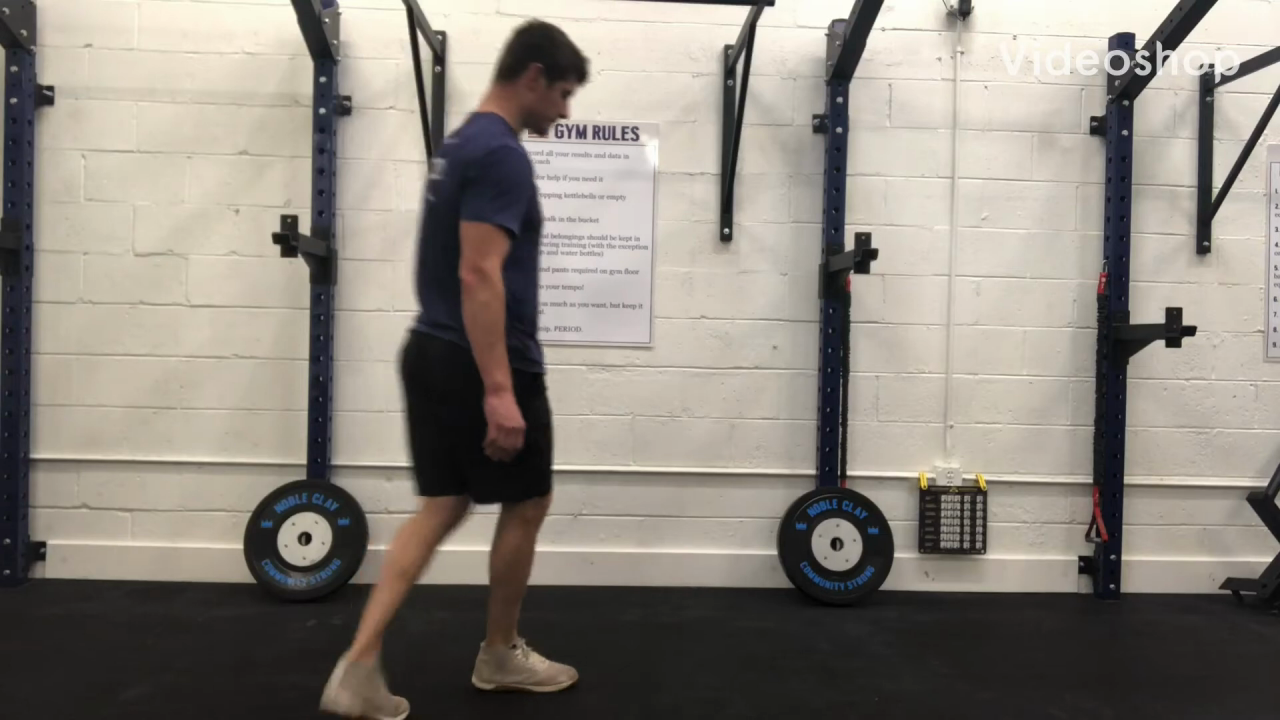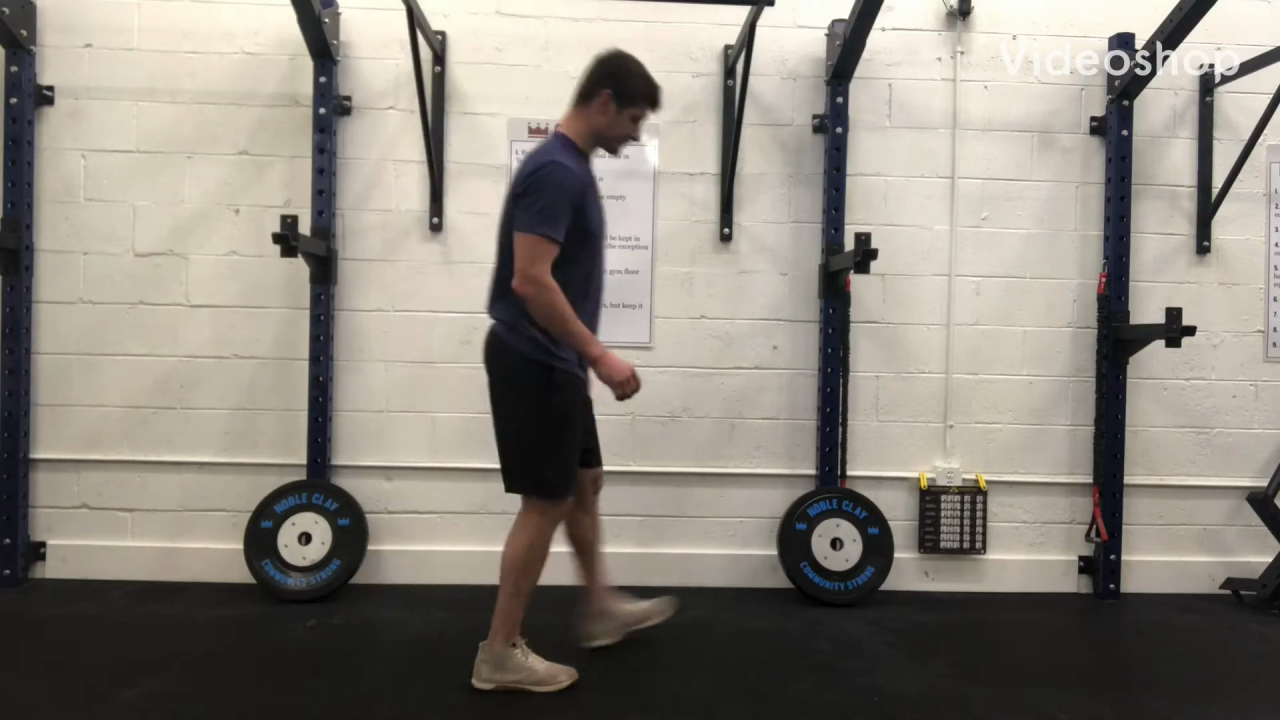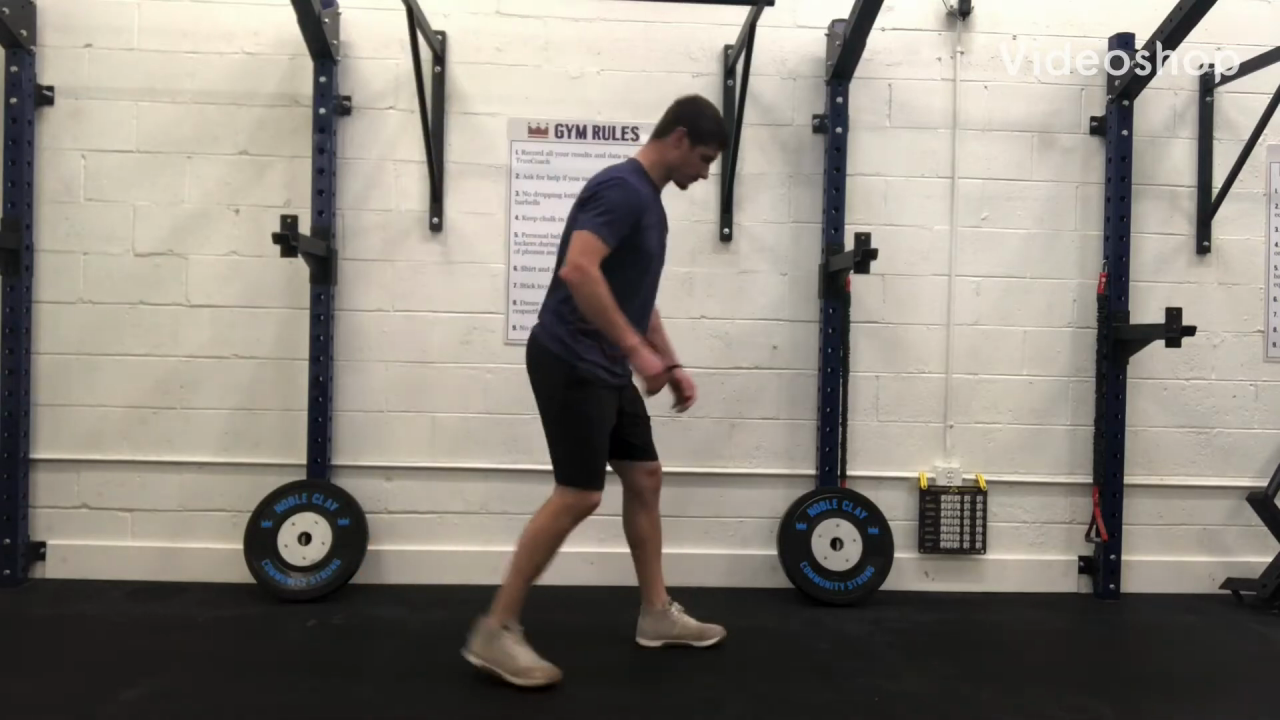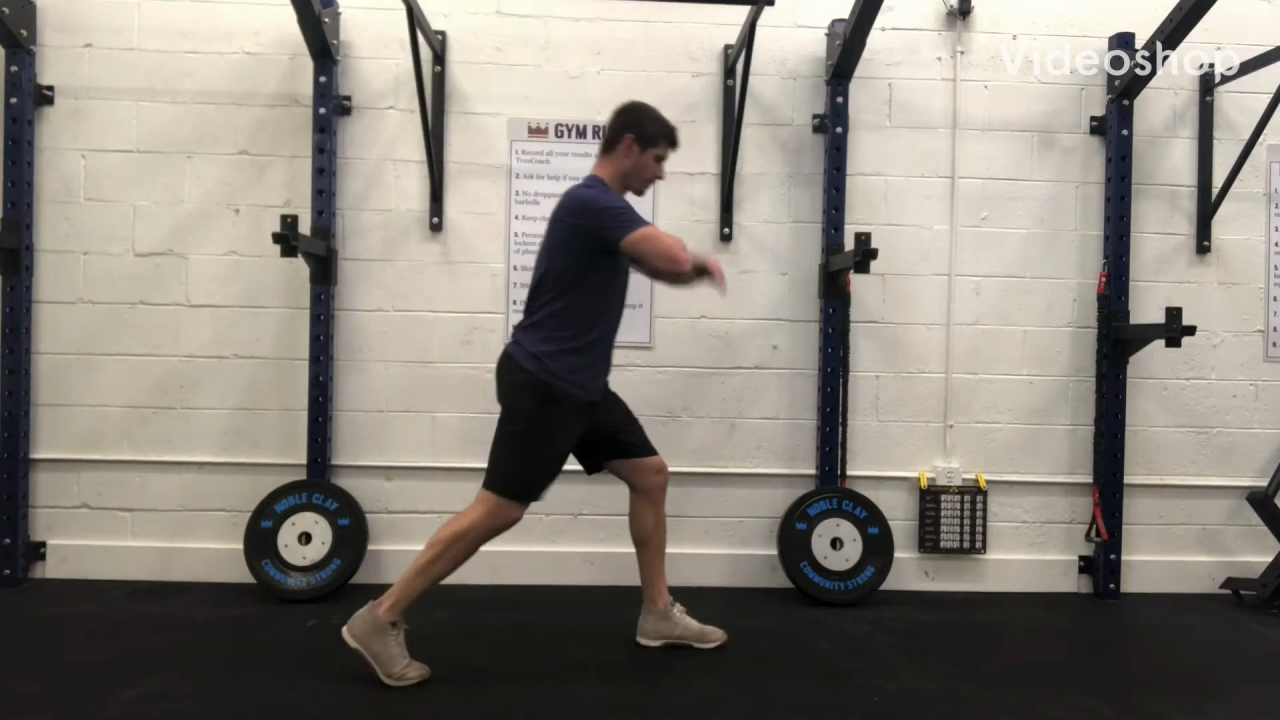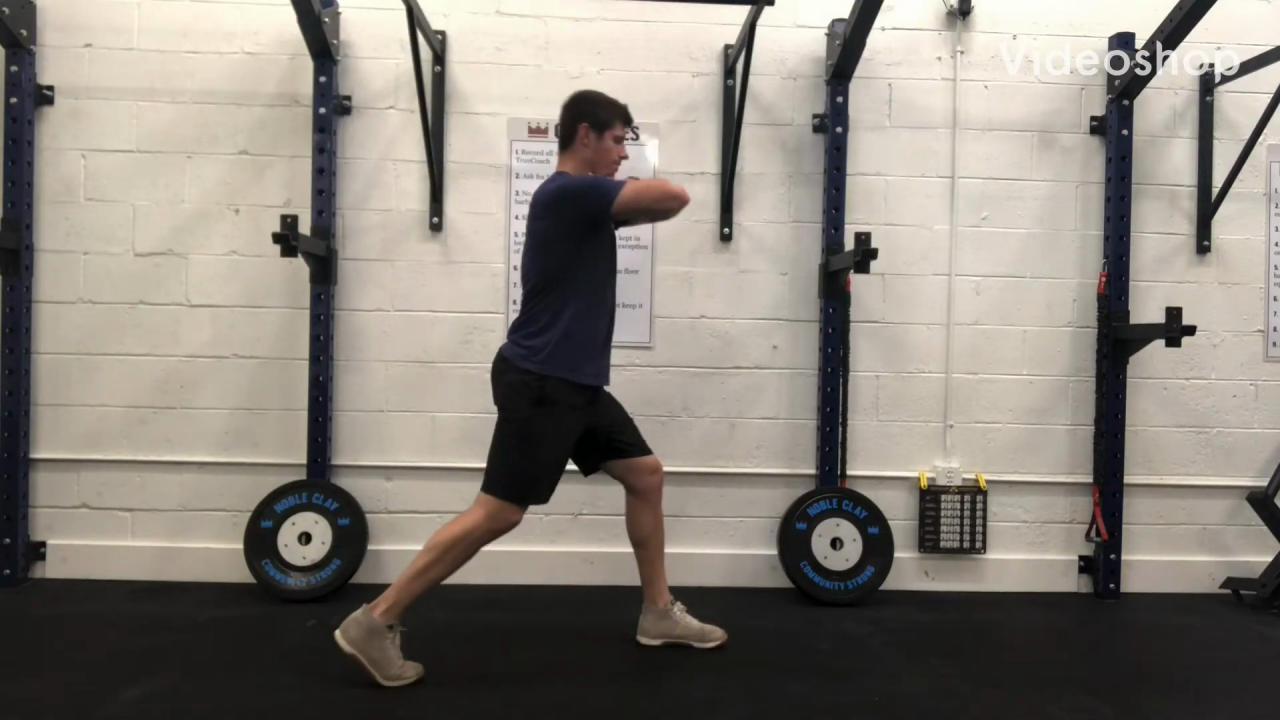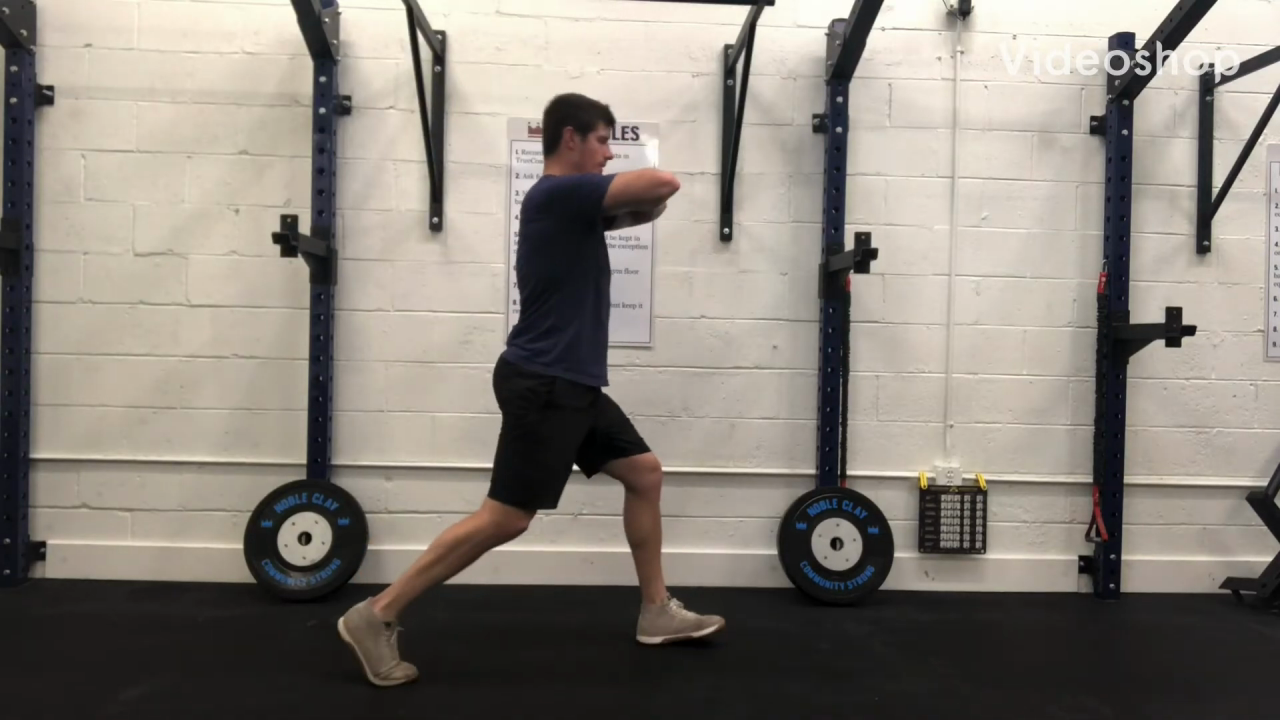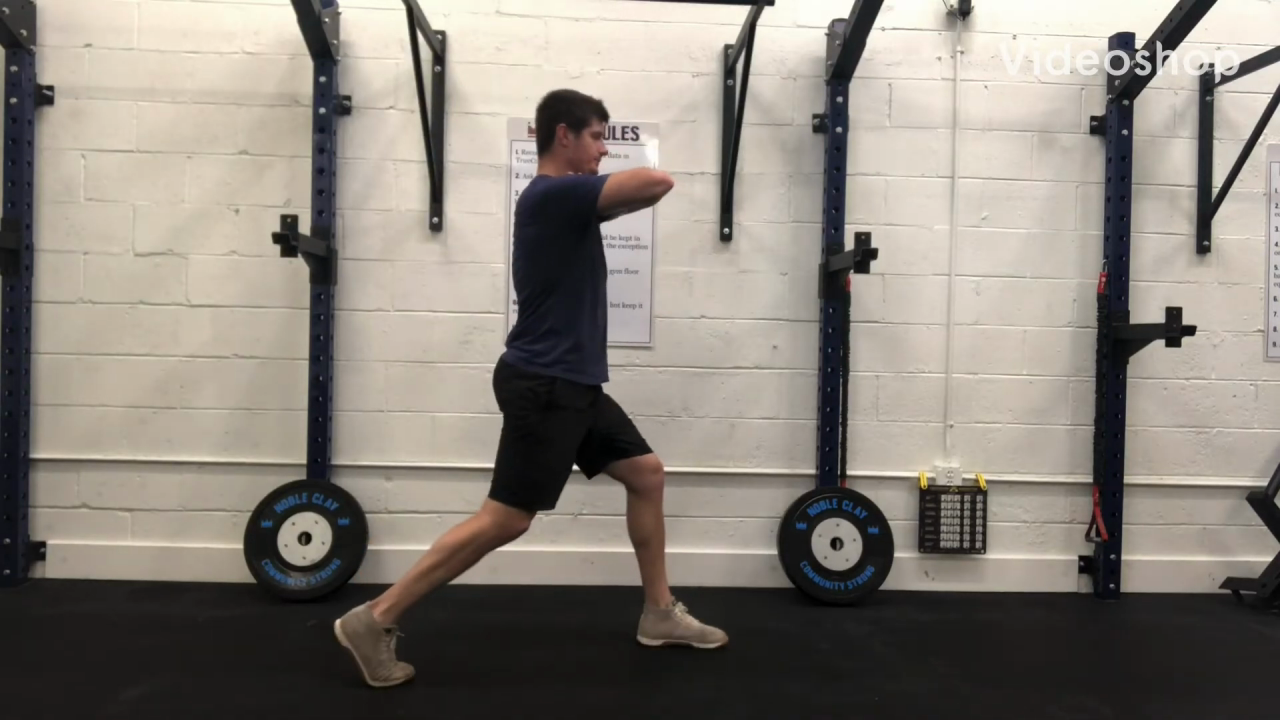
dt=0.4s
person 1, frame 1
left shoulder: (460, 145)
right shoulder: (501, 155)
right elbow: (480, 276)
right wrist: (499, 390)
left hip: (432, 351)
right hip: (487, 363)
left knee: (441, 507)
right knee: (526, 503)
right ankle: (500, 654)
person 1, frame 2
left shoulder: (564, 164)
right shoulder: (558, 171)
right elbow: (531, 279)
left wrist: (582, 354)
right wrist: (599, 357)
left hip: (546, 357)
right hip: (535, 360)
left knee: (583, 483)
right knee: (547, 501)
left ankle: (602, 610)
right ankle: (500, 652)
person 1, frame 3
left shoulder: (650, 200)
right shoulder: (621, 188)
right elbow: (577, 270)
left wrist: (670, 363)
right wrist: (636, 349)
left hip: (607, 366)
right hip: (572, 361)
left knee: (644, 479)
right knee: (578, 496)
left ankle: (656, 613)
right ankle: (496, 630)
person 1, frame 4
left shoulder: (607, 206)
right shoulder: (594, 203)
left elbow: (660, 263)
right elbow: (669, 259)
left wrist: (695, 266)
right wrist: (696, 263)
left hip: (580, 381)
right hip: (541, 380)
left knee: (650, 475)
right knee: (500, 508)
left ankle: (658, 613)
right ankle: (380, 620)
person 1, frame 5
left shoulder: (586, 199)
right shoulder: (568, 192)
left elbow: (657, 201)
right elbow: (674, 198)
left wrist: (631, 188)
right wrist: (631, 186)
left hip: (577, 381)
right hip: (538, 380)
left knee: (646, 475)
right knee: (498, 512)
left ankle: (659, 613)
right ankle: (375, 622)
person 1, frame 6
left shoulder: (575, 202)
right shoulder: (558, 193)
left elbow: (646, 207)
right elbow: (663, 184)
left wrist: (640, 205)
right wrist: (642, 195)
left hip: (573, 381)
right hip: (542, 383)
left knee: (644, 473)
right knee: (506, 516)
left ankle: (656, 610)
right ankle: (377, 617)
person 1, frame 7
left shoulder: (569, 200)
right shoulder: (552, 194)
left elbow: (638, 194)
right elbow: (657, 182)
left wrist: (629, 192)
right wrist: (635, 189)
left hip: (573, 382)
right hip: (542, 384)
left knee: (647, 474)
right knee: (505, 518)
left ankle: (660, 614)
right ankle: (375, 620)
